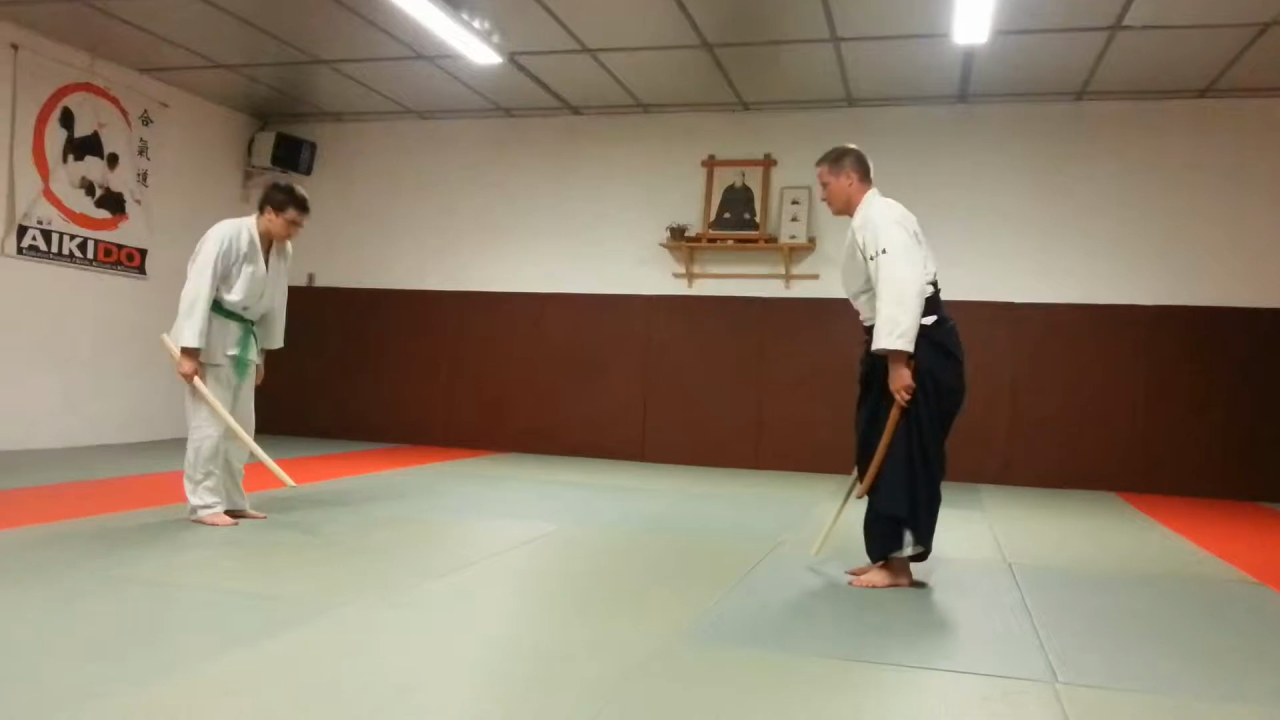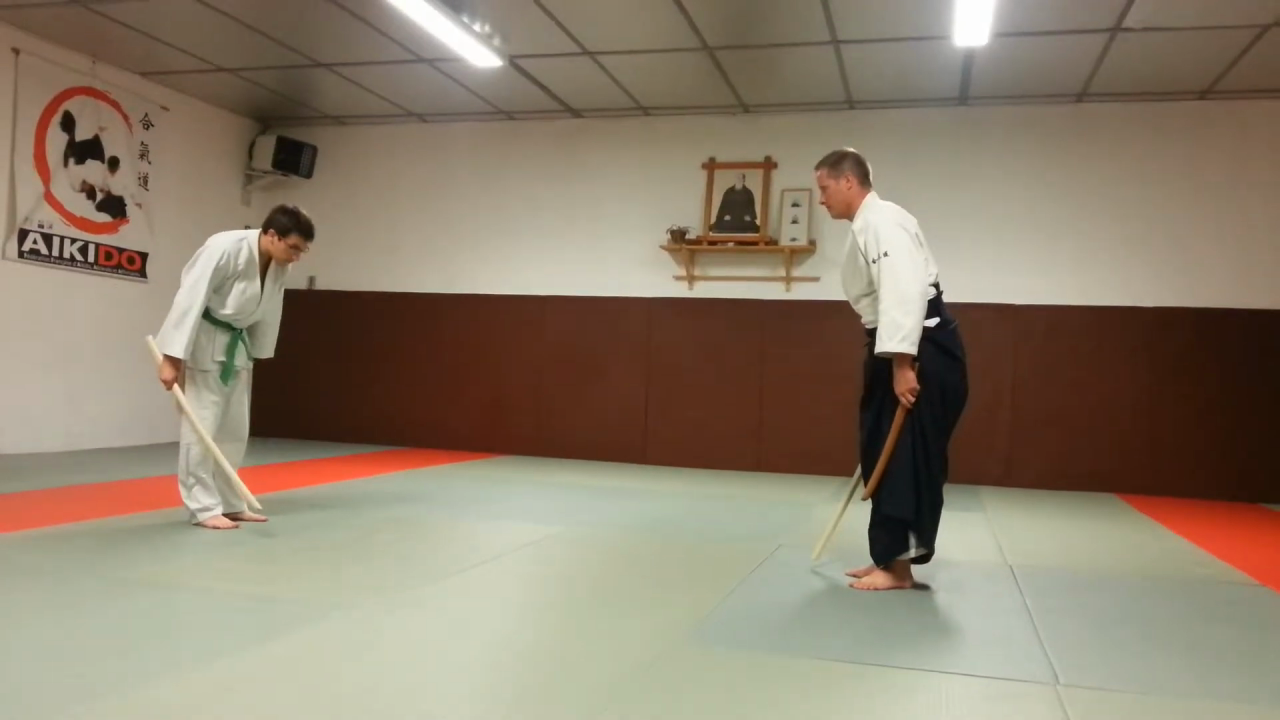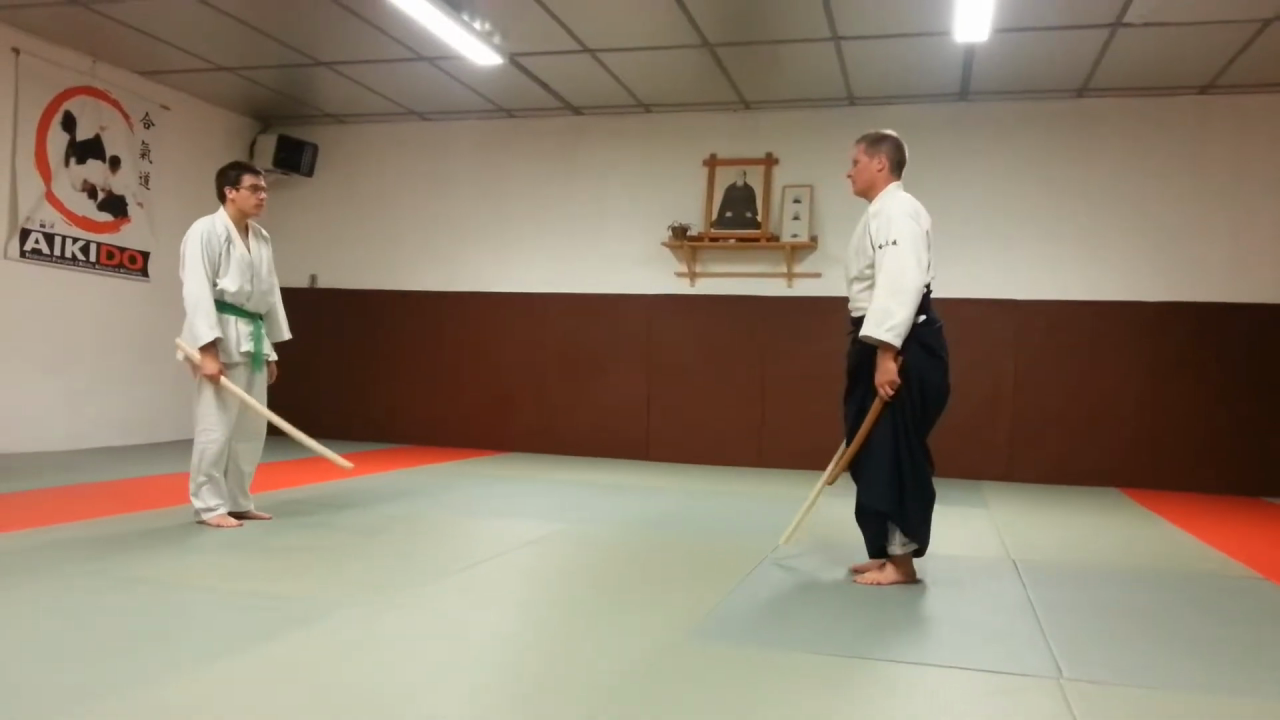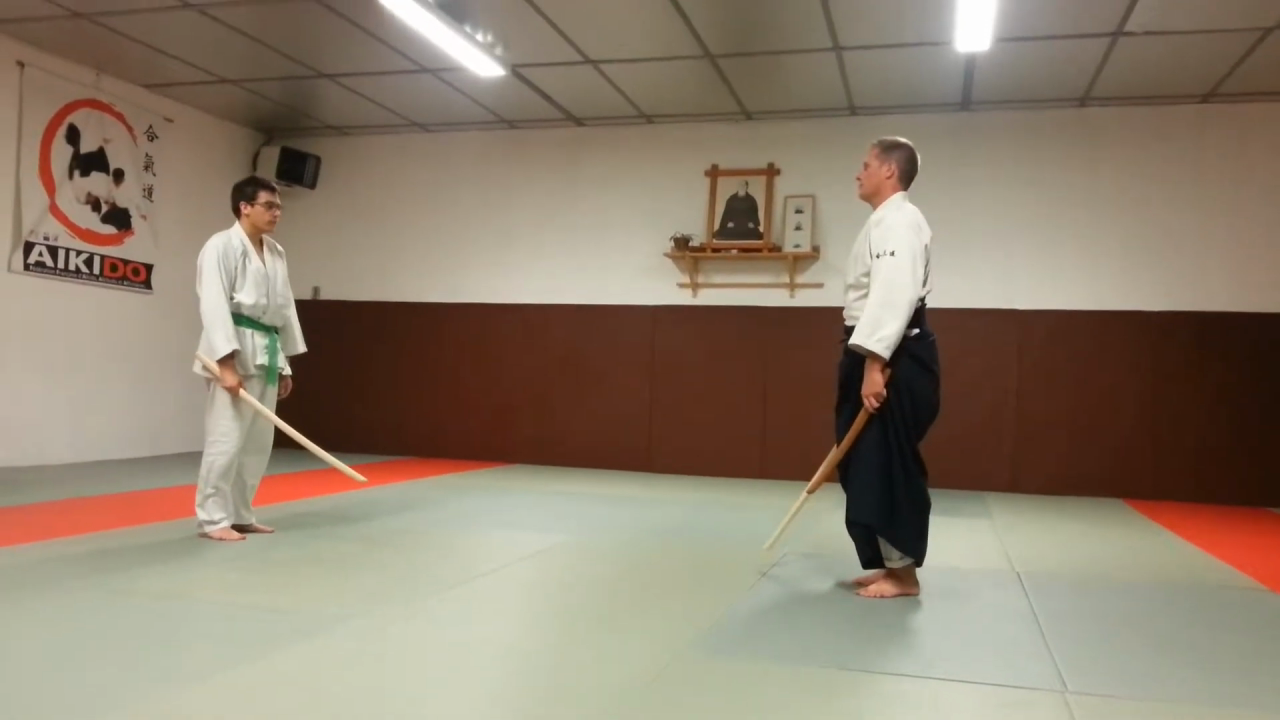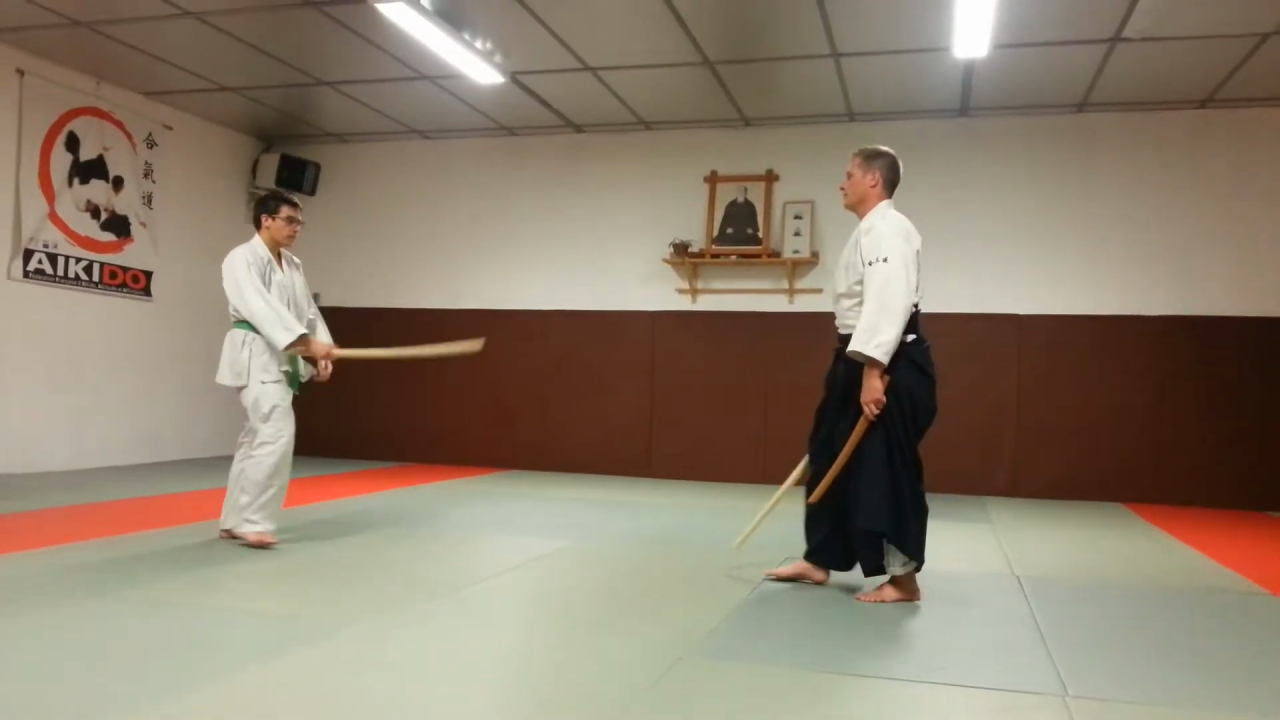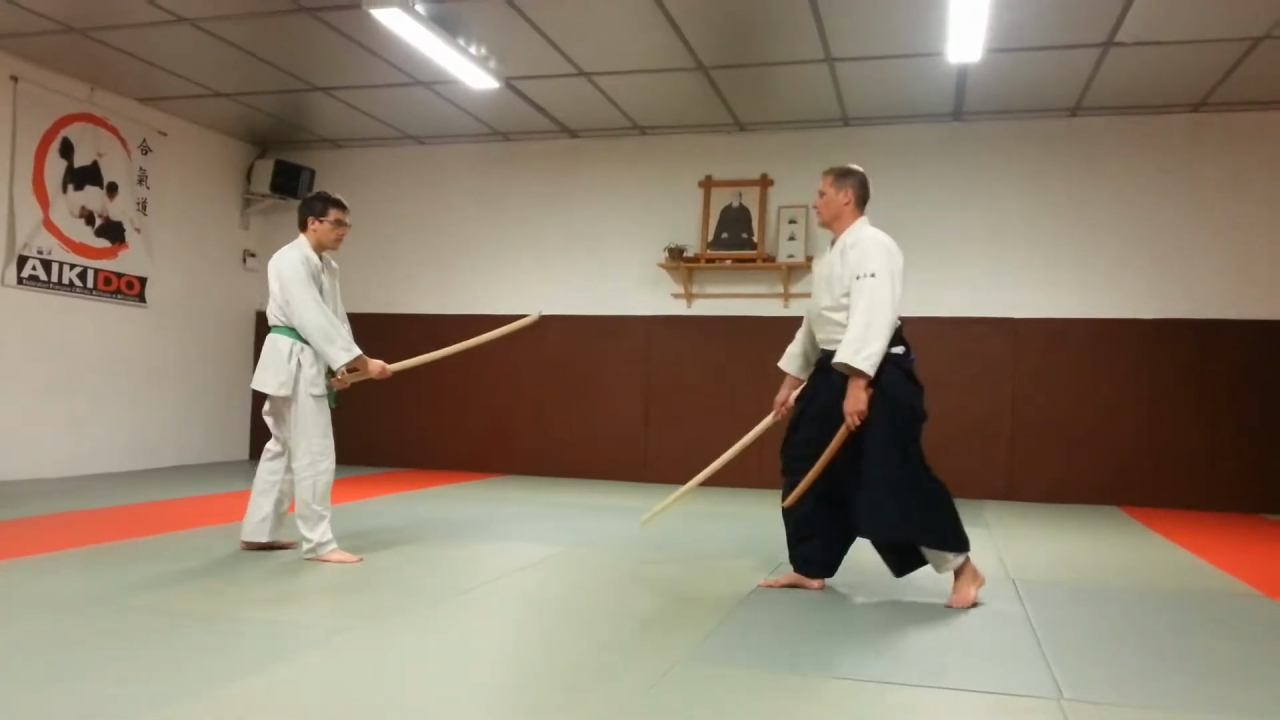
dt=0.7s
person 1, frame 1
left shoulder: (881, 218)
right shoulder: (867, 223)
left elbow: (902, 290)
left wrist: (899, 361)
right wrist: (889, 358)
left hip: (920, 351)
right hip: (901, 347)
left knee: (905, 454)
right knee: (882, 453)
left ankle: (896, 564)
right ankle: (889, 555)
person 1, frame 2
left shoulder: (882, 221)
right shoulder: (867, 227)
left elbow: (905, 293)
left wrist: (903, 364)
right wrist: (894, 361)
left hip: (921, 352)
right hip: (902, 350)
left knee: (907, 458)
right knee: (885, 456)
left ankle: (899, 565)
right ankle: (891, 557)
person 1, frame 3
left shoulder: (897, 211)
right shoulder: (880, 213)
left elbow: (901, 286)
left wrist: (887, 355)
left hip: (901, 348)
right hip: (884, 344)
left knee: (896, 452)
right knee: (873, 451)
left ankle: (901, 561)
right ankle: (890, 553)
person 1, frame 4
left shoulder: (898, 220)
right shoulder: (885, 221)
left elbow: (894, 297)
left wrist: (875, 365)
left hip: (891, 359)
right hip: (878, 355)
left knee: (889, 464)
right knee: (868, 463)
left ankle: (903, 573)
right ankle: (891, 563)
person 1, frame 5
left shoulder: (888, 229)
right shoulder: (868, 232)
left elbow: (889, 305)
left wrist: (874, 372)
left hip: (888, 366)
right hip: (860, 362)
left knee: (887, 470)
right knee: (832, 461)
left ankle: (904, 579)
right ankle: (820, 561)
person 1, frame 6
left shoulder: (871, 246)
right shoulder: (832, 254)
left elbow: (873, 318)
right elbow: (813, 324)
left wrist: (859, 383)
right wrist: (791, 381)
left hip: (876, 375)
right hip: (833, 373)
left knee: (896, 475)
right knee: (806, 466)
left ankle: (962, 568)
right ankle: (810, 569)
person 2, frame 1
left shoulder: (281, 250)
right shoulder: (226, 235)
right elbow: (197, 290)
left wrist: (261, 355)
right wrist: (189, 352)
left hip: (243, 342)
right hip: (211, 340)
left knee: (240, 425)
right knee: (208, 422)
left ankle: (231, 500)
right ankle: (205, 504)
person 2, frame 2
left shoulder: (279, 265)
right shoulder: (225, 248)
right elbow: (189, 300)
left wrist: (250, 359)
right wrist: (172, 358)
left hip: (234, 347)
right hip: (201, 344)
left knee: (235, 429)
right knee: (202, 426)
left ankle: (229, 503)
right ankle: (204, 507)
person 2, frame 3
left shoulder: (261, 238)
right shoulder: (205, 231)
right elbow: (197, 292)
left wrist: (271, 350)
right wrist: (208, 351)
left hip: (253, 340)
right hip: (221, 339)
left knee: (251, 428)
right knee: (216, 426)
left ankle: (237, 502)
right ankle: (209, 506)
person 2, frame 4
left shoulder: (275, 253)
right shoulder: (221, 247)
right elbow: (215, 307)
left wrist: (284, 364)
right wrist: (227, 364)
left hip: (266, 353)
right hip: (235, 352)
left knee: (258, 440)
right knee: (226, 437)
left ankle: (239, 515)
right ankle: (213, 518)
person 2, frame 5
left shoulder: (292, 264)
right shoulder: (242, 259)
left elbow: (307, 310)
right elbow: (261, 309)
left wrist: (320, 349)
right wrist: (307, 342)
left hip: (281, 358)
right hip: (255, 355)
left knee: (256, 440)
right knee: (276, 435)
left ankle: (234, 520)
right ankle: (251, 520)
person 2, frame 6
left shoulder: (326, 265)
right shoulder: (291, 261)
left elbow: (335, 319)
right elbow: (315, 321)
left wrist: (340, 368)
right wrist: (362, 362)
left hip: (306, 363)
right hip: (294, 362)
left knee: (282, 449)
right knee: (314, 454)
left ankle: (258, 531)
right ankle: (319, 543)
